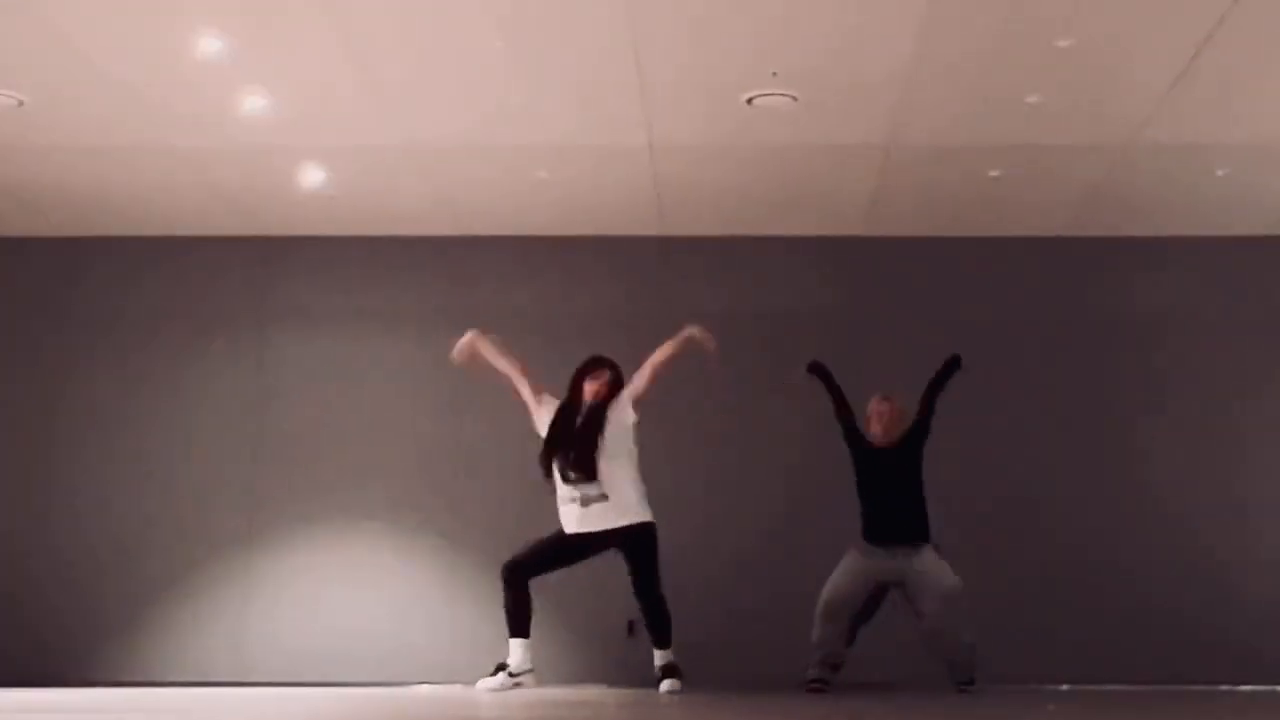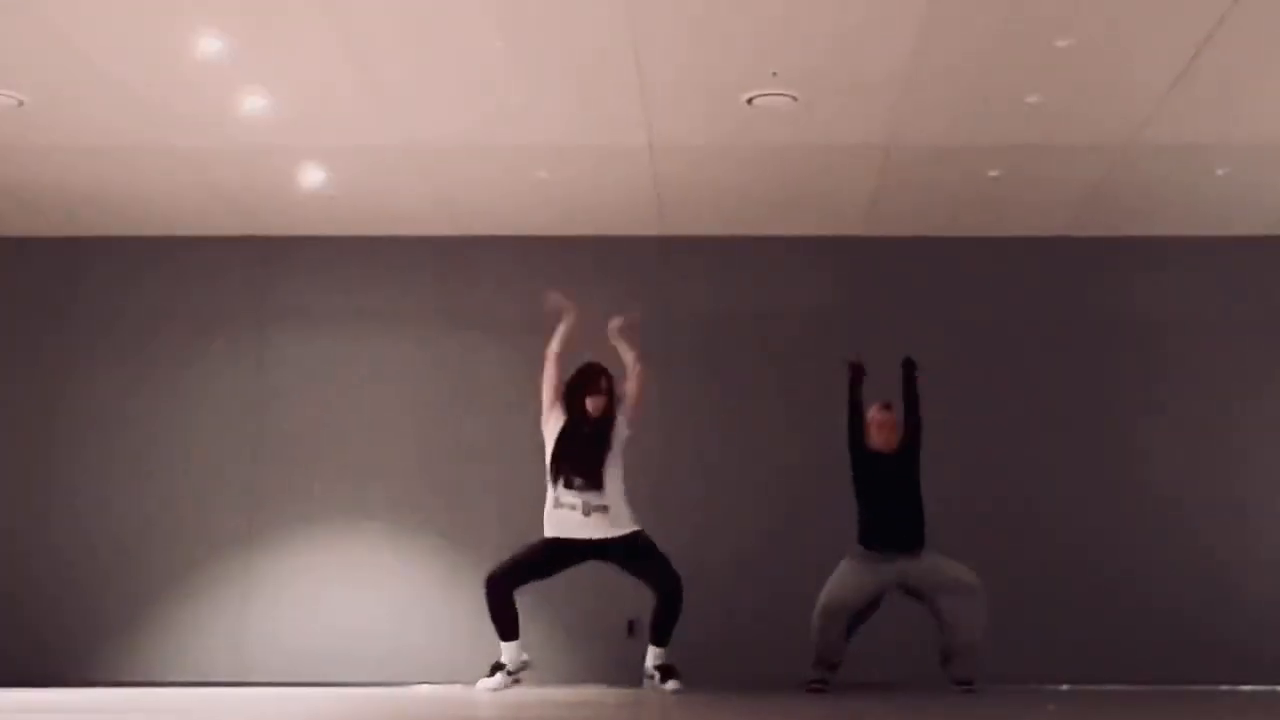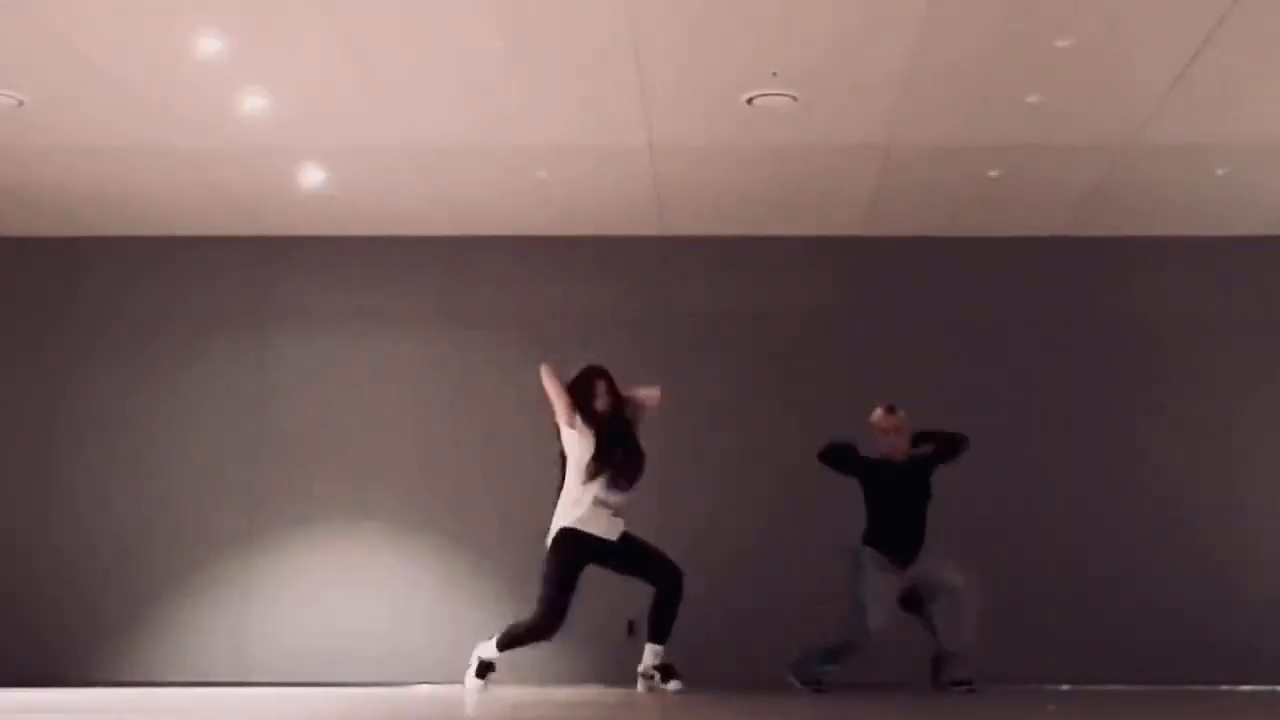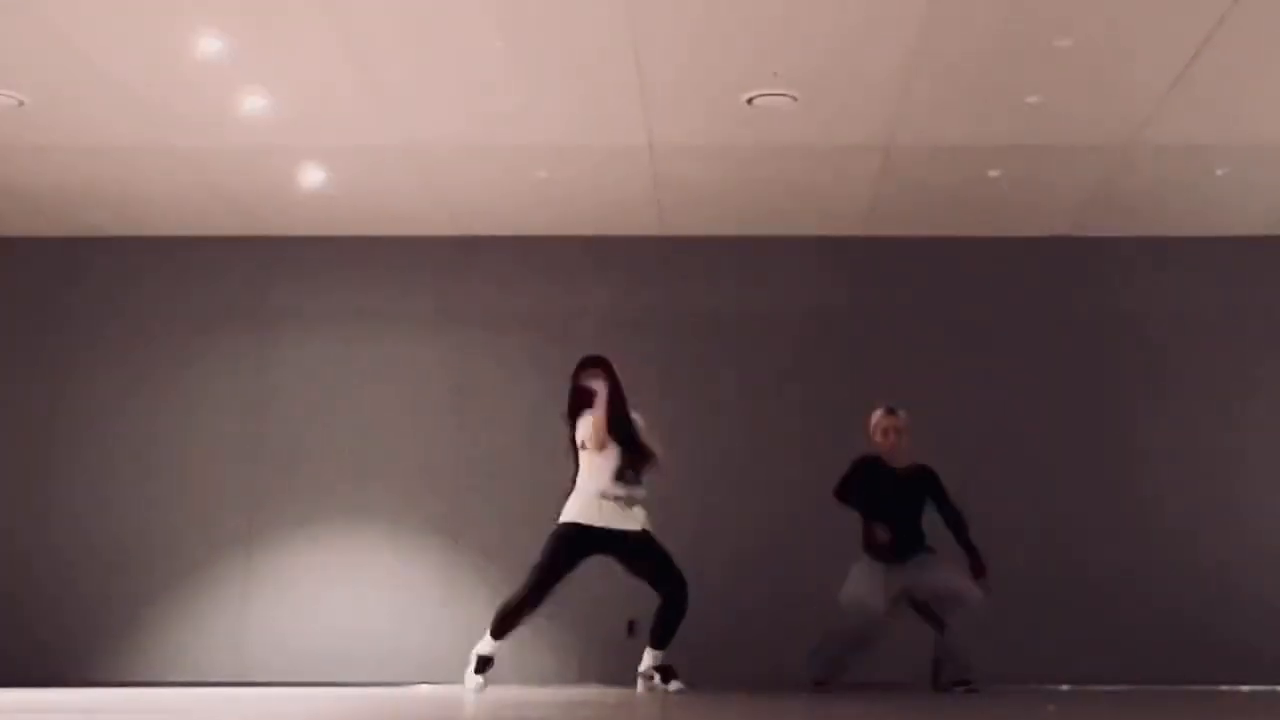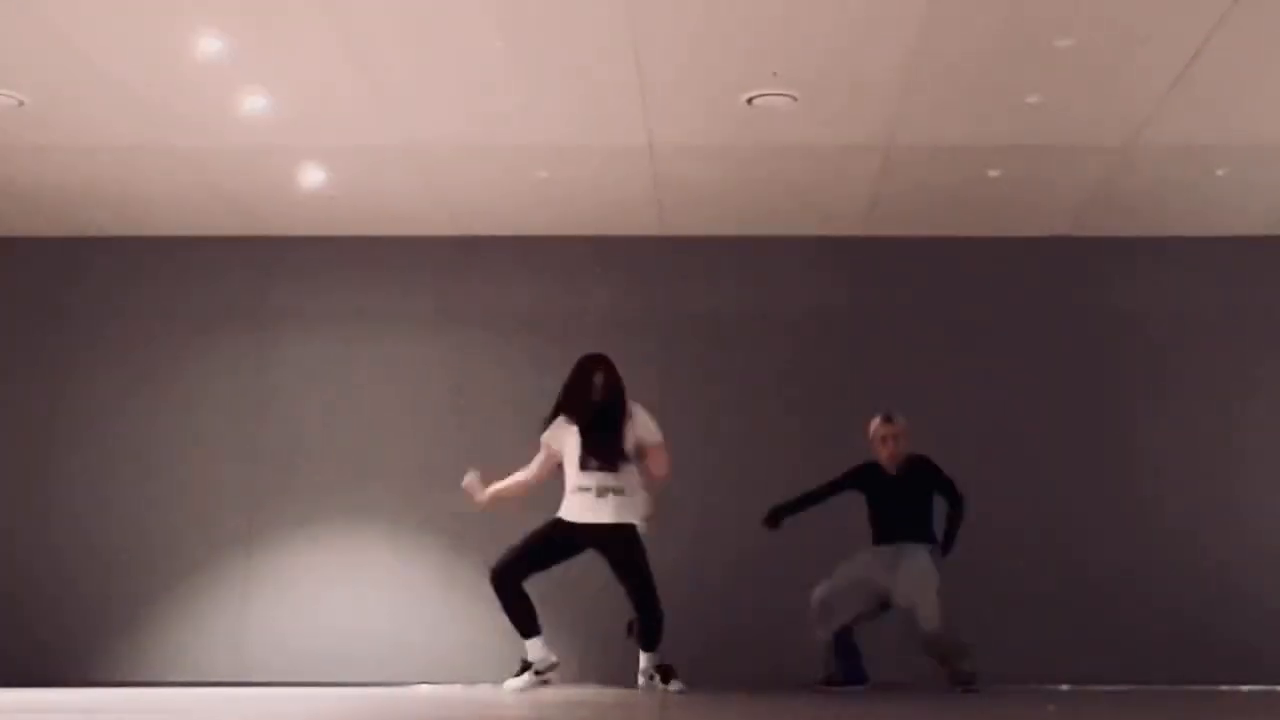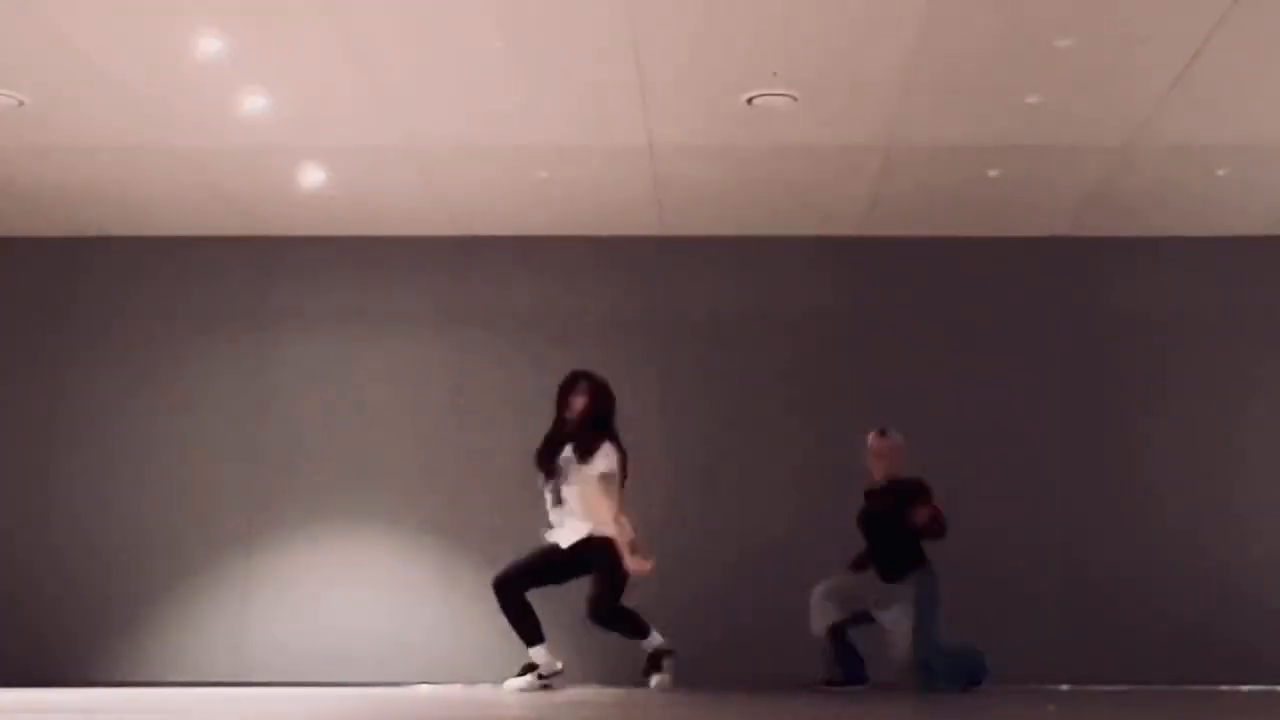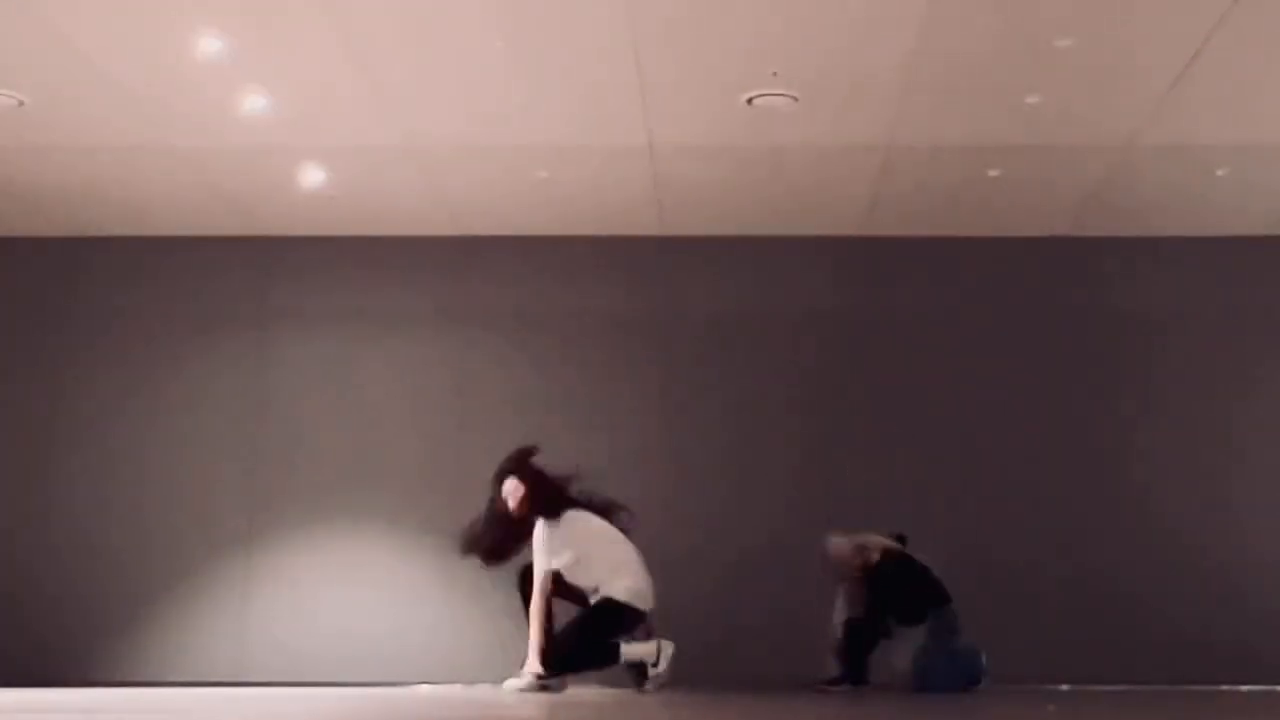
dt=0.2s
person 1, frame 1
left shoulder: (618, 411)
right shoulder: (554, 414)
left elbow: (650, 368)
right elbow: (517, 375)
left wrist: (685, 336)
right wrist: (480, 342)
left hip: (628, 520)
right hip: (579, 527)
left knee: (647, 589)
right knee: (514, 570)
left ankle: (665, 664)
right ankle: (519, 665)
person 1, frame 2
left shoulder: (615, 426)
right shoulder: (557, 423)
left elbow: (635, 373)
right elbow: (552, 360)
left wrist: (617, 337)
right wrist: (567, 321)
left hip: (617, 532)
right hip: (564, 535)
left knee: (670, 586)
right knee: (498, 582)
left ankle: (656, 662)
right ankle: (512, 662)
person 1, frame 3
left shoulder: (621, 426)
right shoulder: (574, 424)
left elbow: (652, 397)
right elbow: (547, 374)
left wrist: (615, 396)
right wrist: (584, 385)
left hip: (610, 534)
right hip: (573, 532)
left knee: (671, 579)
right knee: (548, 619)
left ankle: (651, 666)
right ankle: (487, 654)
person 1, frame 4
left shoulder: (629, 423)
right shoulder: (587, 420)
right elbow: (597, 440)
right wrist: (599, 394)
left hip: (628, 527)
right hip: (582, 523)
left knee: (676, 588)
right knee: (533, 591)
left ankle: (651, 667)
right ankle: (486, 649)
person 1, frame 5
left shoulder: (635, 417)
right shoulder: (563, 426)
left elbow: (660, 469)
right elbow: (533, 474)
right wrist: (489, 492)
left hip: (617, 522)
right hip: (573, 519)
left knee: (646, 600)
right knee: (503, 575)
left ankle: (649, 667)
right ankle: (540, 660)
person 1, frame 6
left shoulder: (600, 448)
right shoulder: (557, 448)
left elbow: (604, 502)
left wrist: (627, 551)
left hip: (603, 538)
right hip: (571, 539)
left knee: (600, 607)
right knee: (504, 584)
left ankle: (655, 648)
right ankle: (544, 663)
person 1, frame 7
left shoulder: (546, 526)
right shoulder: (559, 514)
left elbow: (539, 595)
left wrist: (535, 656)
left hip: (627, 596)
right hip: (608, 586)
left knee: (554, 659)
right knee: (528, 575)
left ankle: (652, 652)
person 2, frame 1
left shoulder: (911, 446)
right shoulder: (862, 452)
left elbow: (927, 408)
right elbow: (844, 414)
left wrist: (947, 371)
right wrist: (825, 377)
left hip: (915, 551)
right hip: (871, 551)
left knee: (946, 592)
right knee: (833, 601)
left ankle: (962, 670)
right ankle: (822, 670)
person 2, frame 2
left shoulder: (908, 455)
right shoulder: (862, 459)
left elbow: (914, 415)
right elbow: (854, 418)
left wrist: (909, 376)
right wrist: (855, 381)
left hip: (916, 558)
right hip: (869, 557)
left knee: (967, 588)
right knee: (831, 604)
left ankle: (960, 669)
right ankle: (823, 670)
person 2, frame 3
left shoulder: (920, 465)
right shoulder: (869, 467)
left elbow: (958, 443)
right elbow: (826, 456)
left wrist: (925, 438)
left hip: (911, 563)
right hip: (876, 561)
right knee: (866, 627)
left ankle: (951, 672)
right ankle: (808, 671)
person 2, frame 4
left shoulder: (924, 475)
right shoulder: (868, 466)
left elbow: (950, 515)
right elbow: (842, 493)
left wrist: (972, 553)
right wrist: (872, 520)
left hip: (916, 560)
right hip: (877, 563)
left knee: (966, 597)
right knee: (862, 609)
left ankle: (950, 674)
right ankle: (822, 670)
person 2, frame 5
left shoulder: (922, 468)
right shoulder: (866, 471)
left elbow: (956, 500)
right elbow: (823, 492)
left wrist: (948, 539)
right wrist: (783, 509)
left hip: (915, 554)
right hip: (879, 556)
left knee: (928, 621)
right knee: (825, 602)
left ankle: (960, 669)
right ankle: (849, 672)
person 2, frame 6
left shoulder: (911, 489)
right shoulder: (873, 493)
left elbow: (938, 529)
left hip: (912, 581)
right hip: (879, 578)
left knee: (909, 654)
right knee: (824, 597)
right ankle: (849, 671)
person 2, frame 7
left shoulder: (882, 569)
left elbow: (875, 623)
left hip: (935, 617)
right hip: (907, 616)
left knee: (925, 678)
left ankle: (971, 661)
right ankle: (852, 672)
